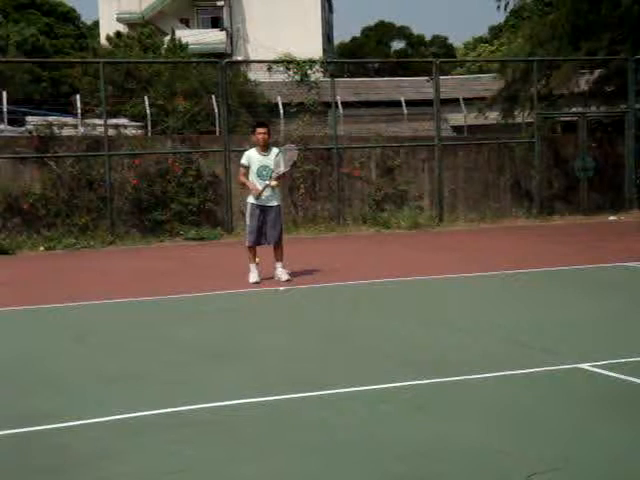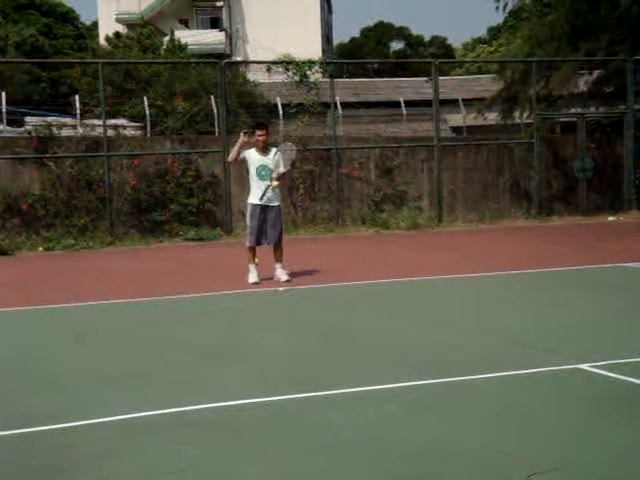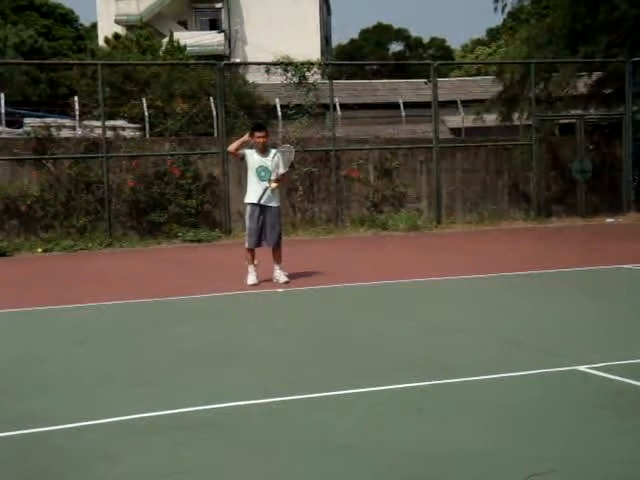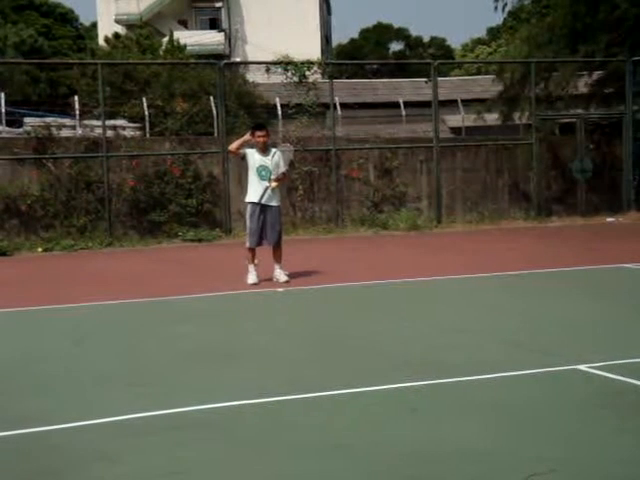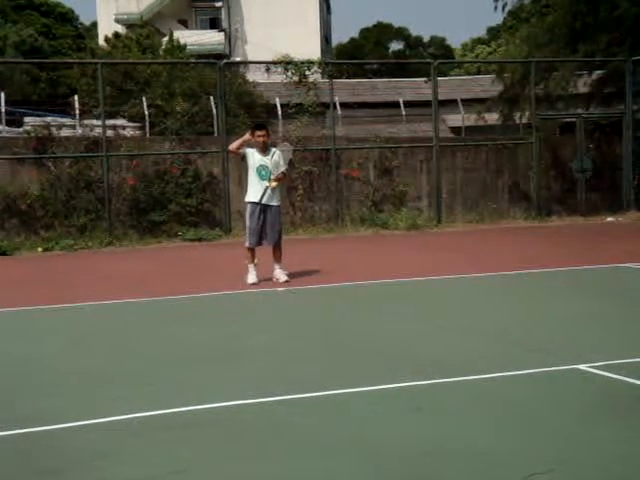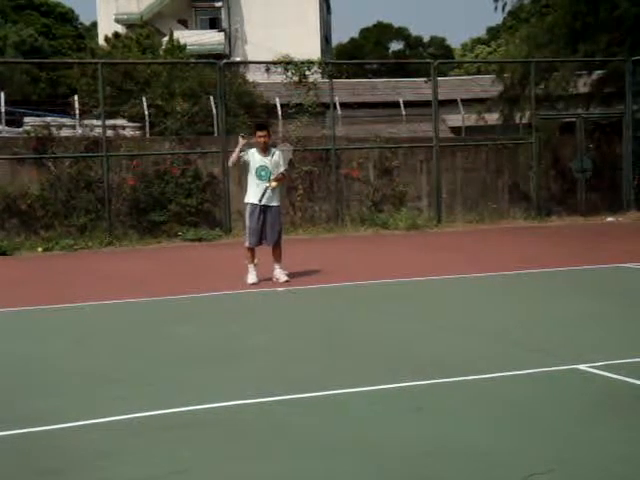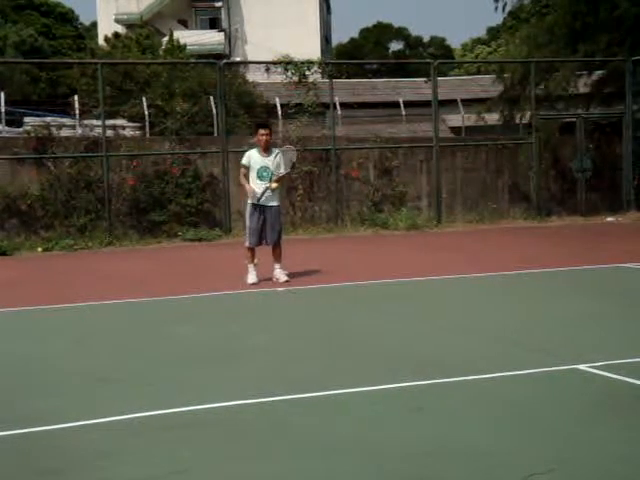
dt=0.3s
person 1, frame 1
left shoulder: (277, 153)
right shoulder: (249, 154)
right elbow: (241, 176)
right wrist: (249, 184)
left hip: (273, 201)
right hip: (255, 201)
left knee: (277, 237)
right knee: (252, 238)
left ankle: (279, 269)
right ankle: (253, 270)
person 1, frame 2
left shoulder: (276, 153)
right shoulder: (248, 154)
left elbow: (282, 174)
right elbow: (230, 159)
left wrist: (279, 178)
right wrist: (241, 142)
left hip: (273, 201)
right hip: (255, 201)
left knee: (277, 237)
right knee: (252, 238)
left ankle: (279, 269)
right ankle: (252, 270)
person 1, frame 3
left shoulder: (275, 154)
right shoulder: (248, 154)
left elbow: (281, 176)
right elbow: (230, 150)
left wrist: (278, 180)
right wrist: (245, 138)
left hip: (272, 202)
right hip: (254, 202)
left knee: (276, 239)
right knee: (251, 239)
left ankle: (277, 271)
right ankle: (251, 272)
person 1, frame 4
left shoulder: (276, 154)
right shoulder: (249, 153)
left elbow: (283, 174)
right elbow: (231, 149)
left wrist: (278, 179)
right wrist: (246, 138)
left hip: (273, 201)
right hip: (254, 201)
left knee: (276, 238)
right knee: (252, 239)
left ankle: (278, 270)
right ankle: (252, 271)
person 1, frame 5
left shoulder: (276, 153)
right shoulder: (249, 152)
left elbow: (283, 174)
right elbow: (231, 148)
left wrist: (278, 178)
right wrist: (246, 137)
left hip: (273, 201)
right hip: (254, 201)
left knee: (276, 238)
right knee: (251, 238)
left ankle: (278, 270)
right ankle: (251, 271)
person 1, frame 6
left shoulder: (277, 154)
right shoulder: (249, 154)
left elbow: (283, 175)
right elbow: (231, 164)
left wrist: (278, 178)
right wrist: (240, 146)
left hip: (273, 202)
right hip: (254, 201)
left knee: (276, 238)
right knee: (251, 239)
left ankle: (278, 270)
right ankle: (251, 271)
person 1, frame 7
left shoulder: (278, 154)
right shoulder: (249, 155)
left elbow: (282, 175)
right elbow: (242, 176)
left wrist: (278, 179)
right wrist: (247, 187)
left hip: (273, 202)
right hip: (255, 202)
left knee: (276, 238)
right knee: (252, 239)
left ankle: (277, 270)
right ankle: (251, 271)
